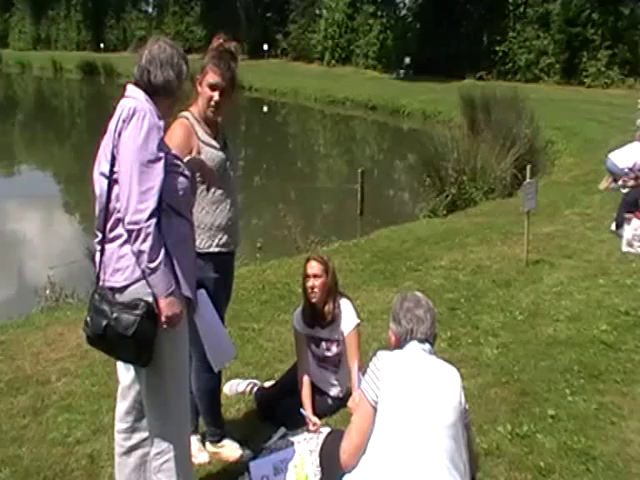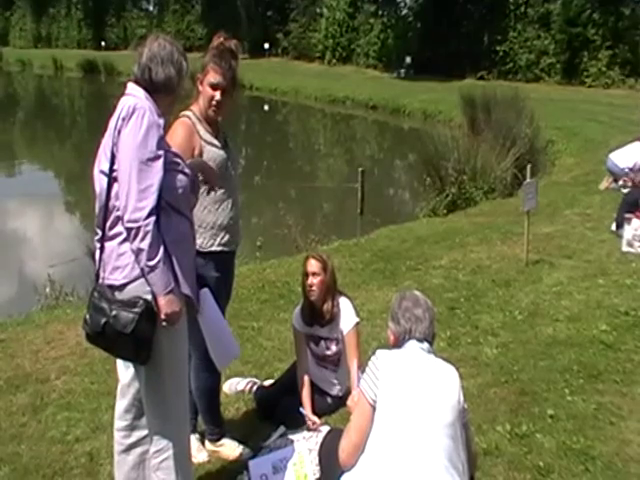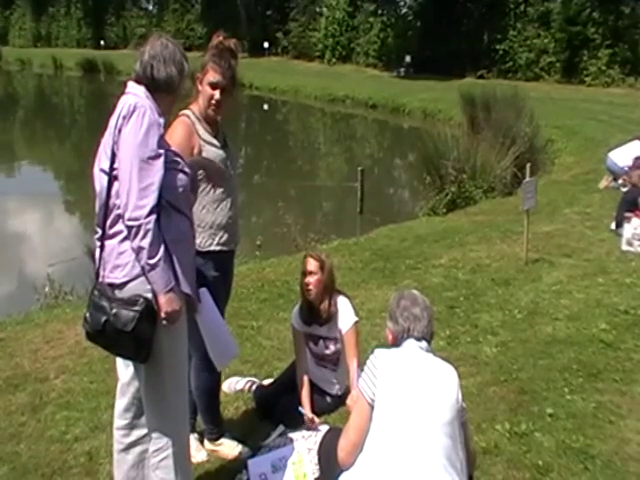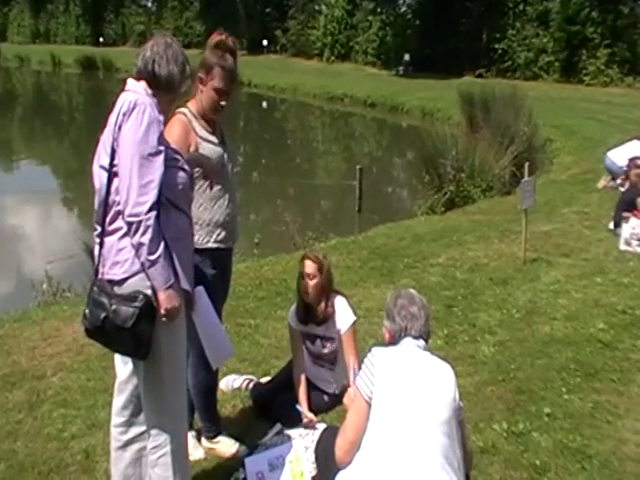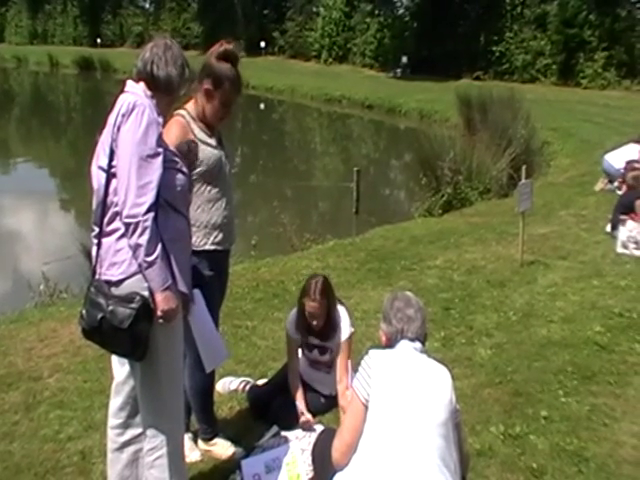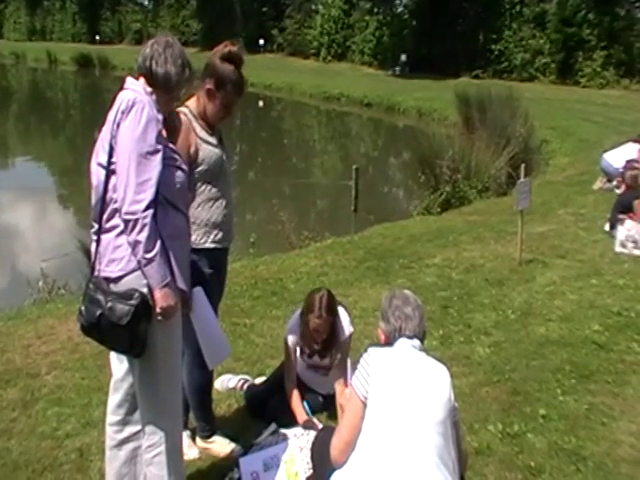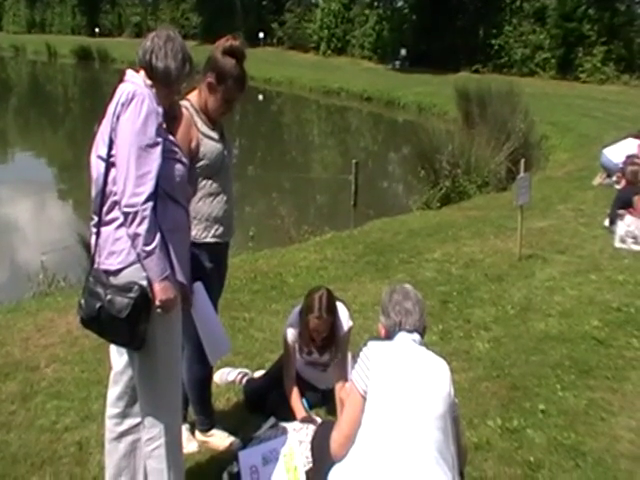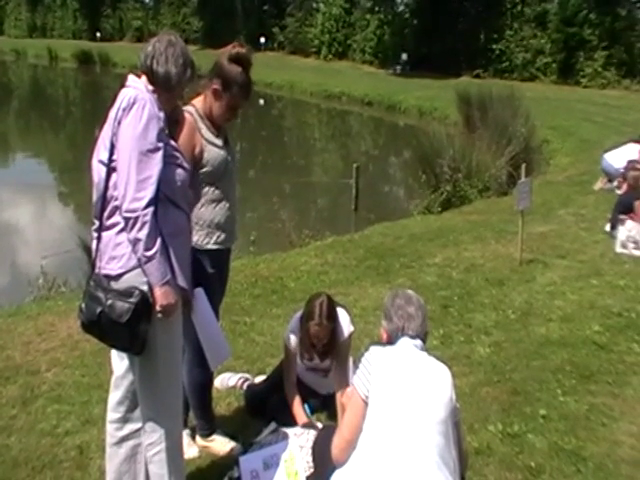
dt=0.3s
person 1, frame 1
left shoulder: (125, 117)
right shoulder: (142, 118)
right elbow: (141, 215)
right wrist: (165, 289)
left hip: (130, 279)
right hip: (148, 282)
left knee: (137, 402)
right knee: (166, 405)
person 1, frame 2
left shoulder: (126, 115)
right shoulder: (141, 116)
right elbow: (140, 215)
right wrist: (164, 287)
left hip: (129, 276)
right hip: (147, 280)
left knee: (136, 399)
right knee: (165, 404)
person 1, frame 3
left shoulder: (126, 114)
right shoulder: (142, 115)
right elbow: (140, 213)
right wrist: (165, 285)
left hip: (130, 277)
right hip: (147, 279)
left knee: (136, 399)
right knee: (165, 404)
person 1, frame 4
left shoulder: (125, 111)
right shoulder: (141, 110)
right elbow: (140, 209)
right wrist: (164, 281)
left hip: (128, 272)
right hip: (146, 275)
left knee: (134, 396)
right knee: (163, 400)
person 1, frame 5
left shoulder: (123, 113)
right shoulder: (140, 113)
right elbow: (139, 210)
right wrist: (162, 283)
left hip: (126, 274)
right hip: (143, 276)
left knee: (131, 398)
right knee: (160, 403)
person 1, frame 6
left shoulder: (124, 108)
right shoulder: (140, 108)
right elbow: (137, 206)
right wrist: (161, 280)
left hip: (124, 269)
right hip: (143, 273)
left knee: (129, 395)
right knee: (158, 400)
person 1, frame 7
left shoulder: (124, 101)
right shoulder: (140, 101)
right elbow: (137, 198)
right wrist: (159, 272)
left hip: (125, 262)
right hip: (142, 266)
left knee: (129, 388)
right knee: (158, 394)
person 1, frame 8
left shoulder: (127, 107)
right shoulder: (142, 107)
right elbow: (138, 204)
right wrist: (161, 278)
left hip: (125, 267)
right hip: (143, 271)
left knee: (130, 393)
right knee: (160, 398)
person 2, frame 1
left shoulder: (217, 130)
right shoulder: (184, 130)
left hip: (221, 255)
right hip: (198, 259)
left knee: (200, 348)
right knee: (205, 351)
left ankle: (191, 430)
right ankle: (215, 436)
person 2, frame 2
left shoulder: (217, 129)
right shoulder: (185, 130)
left hip: (222, 254)
right hip: (199, 258)
left knee: (199, 347)
right knee: (204, 350)
left ankle: (190, 429)
right ankle: (214, 434)
person 2, frame 3
left shoulder: (216, 128)
right shoulder: (185, 129)
left hip: (221, 254)
right hip: (199, 258)
left knee: (197, 347)
right knee: (204, 349)
left ankle: (189, 428)
right ankle: (214, 434)
person 2, frame 4
left shoulder: (214, 125)
right shoulder: (181, 127)
left hip: (219, 251)
right hip: (196, 255)
left knee: (198, 345)
right knee: (201, 346)
left ankle: (186, 426)
right ankle: (210, 432)
person 2, frame 5
left shoulder: (210, 128)
right shoulder: (181, 129)
left hip: (216, 253)
right hip: (194, 257)
left knee: (196, 345)
right knee: (198, 348)
left ankle: (183, 428)
right ankle: (208, 434)
person 2, frame 6
left shoulder: (209, 127)
right shoulder: (182, 126)
left hip: (214, 251)
right hip: (193, 254)
left knee: (197, 342)
right knee: (197, 345)
left ankle: (180, 426)
right ankle: (206, 431)
person 2, frame 7
left shoulder: (211, 120)
right shoulder: (185, 121)
left hip: (215, 245)
right hip: (194, 249)
left knee: (198, 336)
right knee: (197, 339)
left ankle: (179, 420)
right ankle: (205, 426)
person 2, frame 8
left shoulder: (215, 125)
right shoulder: (188, 125)
left hip: (217, 251)
right hip: (196, 255)
left knee: (196, 342)
right knee: (198, 344)
left ankle: (180, 425)
right ankle: (205, 430)
person 3, frame 1
left shoulder: (384, 363)
right shoulder: (453, 377)
left elbow: (348, 457)
right elbow: (471, 464)
left wrist: (357, 413)
left knee: (333, 443)
person 3, frame 2
left shoulder: (383, 362)
right shoulder: (451, 376)
left elbow: (346, 457)
right elbow: (469, 463)
left wrist: (357, 413)
left knee: (333, 441)
person 3, frame 3
left shoulder: (381, 361)
right shoulder: (449, 375)
left elbow: (345, 456)
right elbow: (468, 462)
left wrist: (356, 411)
left knee: (331, 441)
person 3, frame 4
left shoulder: (379, 359)
right shoulder: (446, 373)
left elbow: (343, 454)
right elbow: (465, 461)
left wrist: (353, 410)
left knee: (329, 439)
person 3, frame 5
left shoulder: (375, 362)
right shoulder: (443, 377)
left elbow: (340, 456)
right elbow: (462, 465)
left wrist: (348, 412)
left knee: (326, 441)
person 3, frame 6
left shoulder: (374, 359)
right shoulder: (442, 374)
left elbow: (338, 454)
right elbow: (460, 463)
left wrist: (346, 411)
left knee: (325, 439)
person 3, frame 7
left shoulder: (374, 353)
right shoulder: (442, 369)
left elbow: (338, 447)
right elbow: (460, 457)
left wrist: (348, 403)
left knee: (325, 433)
person 3, frame 8
left shoulder: (376, 358)
right shoulder: (443, 374)
left elbow: (339, 453)
right elbow: (460, 462)
left wrist: (349, 409)
left knee: (326, 438)
person 4, frame 1
left shoulder: (345, 312)
right shoulder: (301, 314)
left elbow: (354, 365)
right elbow: (304, 367)
right wrist: (309, 412)
left hip: (336, 390)
right hip: (312, 375)
left knee: (286, 417)
right knee: (266, 405)
left ankle: (259, 387)
right ankle: (256, 388)
person 4, frame 2
left shoulder: (344, 310)
right shoulder: (301, 313)
left elbow: (353, 364)
right elbow: (303, 365)
right wrist: (308, 411)
left hip: (335, 389)
right hip: (311, 373)
left knee: (286, 415)
right knee: (265, 404)
left ankle: (259, 386)
right ankle: (256, 386)
person 4, frame 3
left shoulder: (342, 310)
right shoulder: (300, 312)
left elbow: (352, 363)
right elbow: (302, 364)
right wrist: (307, 410)
left hip: (334, 388)
right hip: (310, 373)
left knee: (286, 415)
right knee: (264, 403)
left ankle: (258, 386)
right ankle: (256, 386)
person 4, frame 4
left shoulder: (340, 310)
right shoulder: (297, 311)
left elbow: (351, 363)
right elbow: (298, 363)
right wrist: (304, 408)
left hip: (332, 386)
right hip: (307, 371)
left knee: (283, 413)
right knee: (261, 401)
left ankle: (254, 384)
right ankle: (252, 384)
person 4, frame 5
left shoulder: (340, 320)
right shoulder: (296, 318)
left elbow: (342, 378)
right elbow: (293, 371)
right wrist: (302, 411)
left hip: (327, 389)
right hip: (303, 372)
left knee: (282, 416)
right knee: (258, 403)
right ankle: (248, 386)
person 4, frame 6
left shoulder: (342, 322)
right shoulder: (296, 323)
left elbow: (340, 378)
right elbow: (290, 379)
right wrist: (302, 417)
left hip: (326, 388)
right hip: (301, 370)
left knee: (279, 414)
right knee: (255, 402)
right ankle: (246, 384)
person 4, frame 7
left shoulder: (341, 318)
right shoulder: (295, 322)
left elbow: (340, 373)
right elbow: (289, 376)
right wrist: (301, 414)
left hip: (326, 381)
right hip: (299, 366)
right knee: (254, 397)
right ankle: (245, 378)
person 4, frame 8
left shoulder: (342, 324)
right shoulder: (296, 328)
left elbow: (341, 378)
right elbow: (290, 381)
right wrist: (302, 420)
left hip: (328, 385)
right hip: (300, 372)
right knee: (255, 402)
right ankle: (246, 383)
